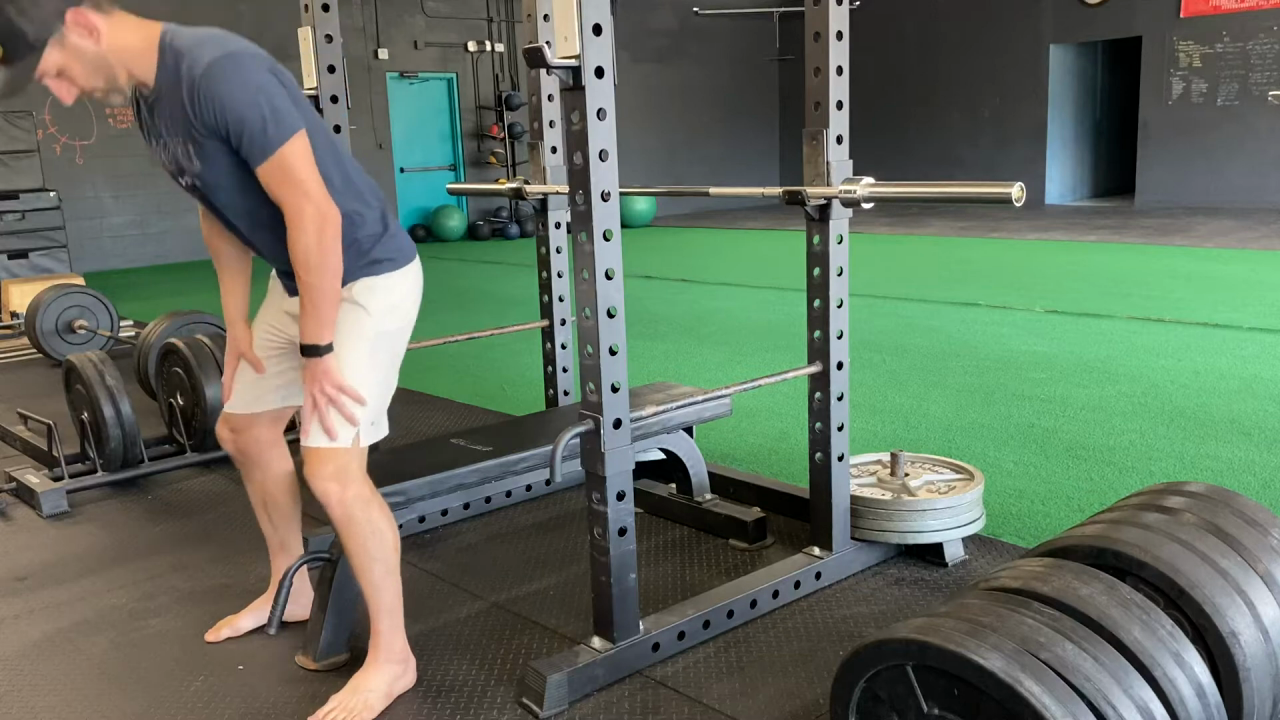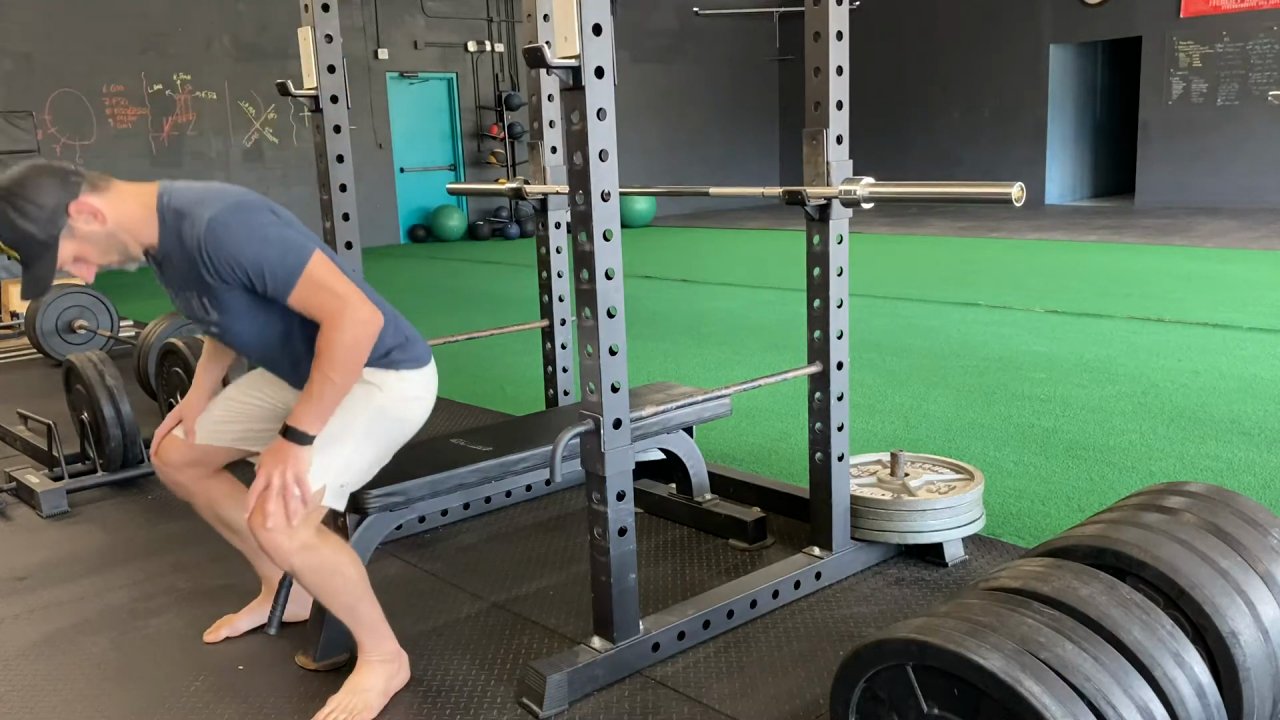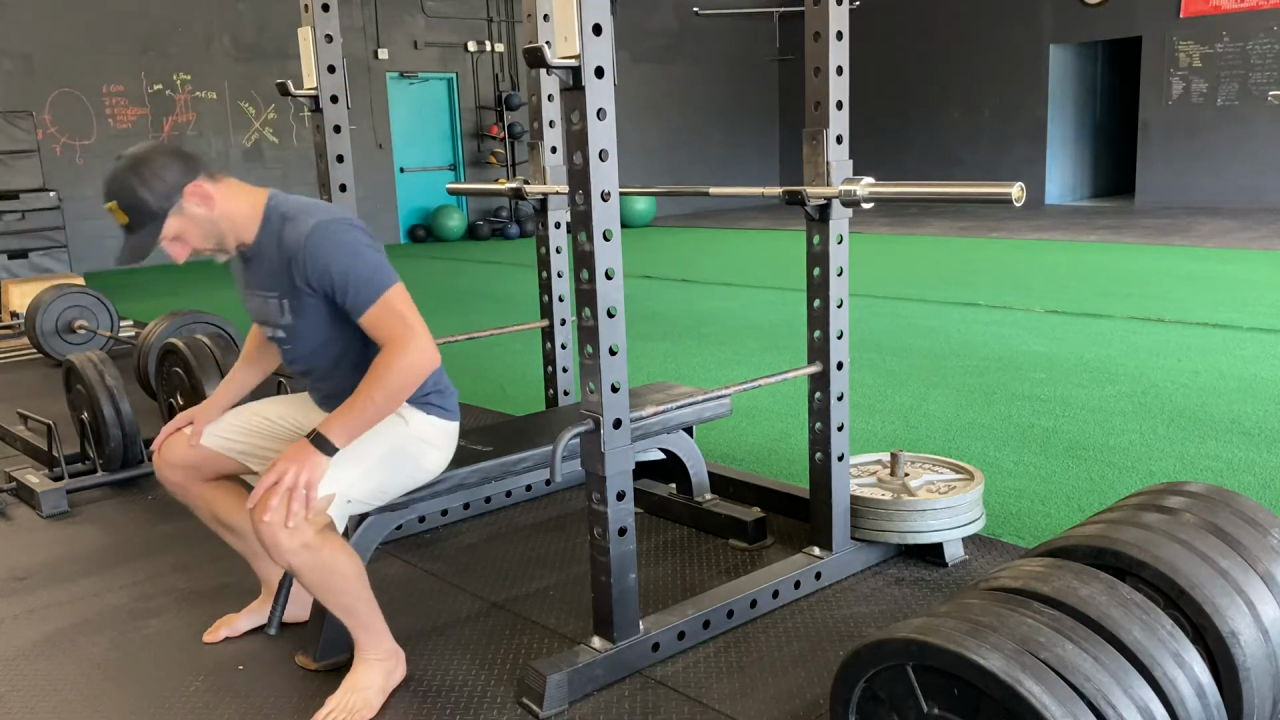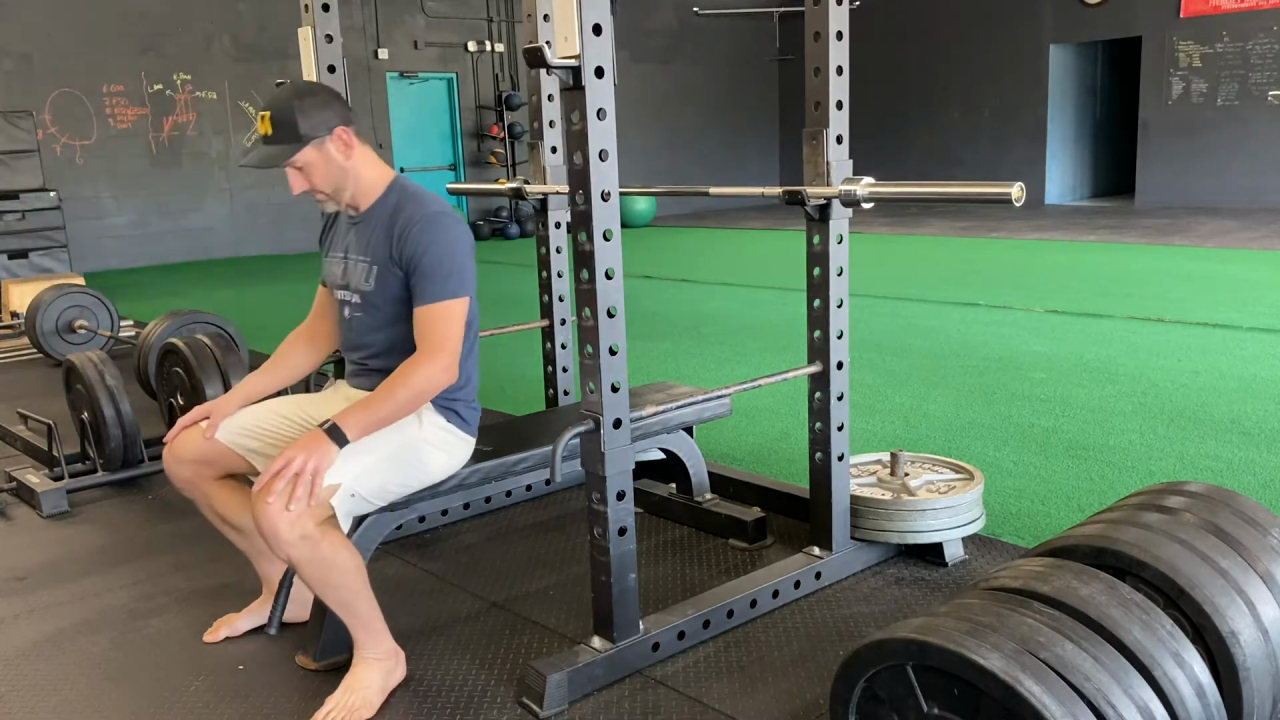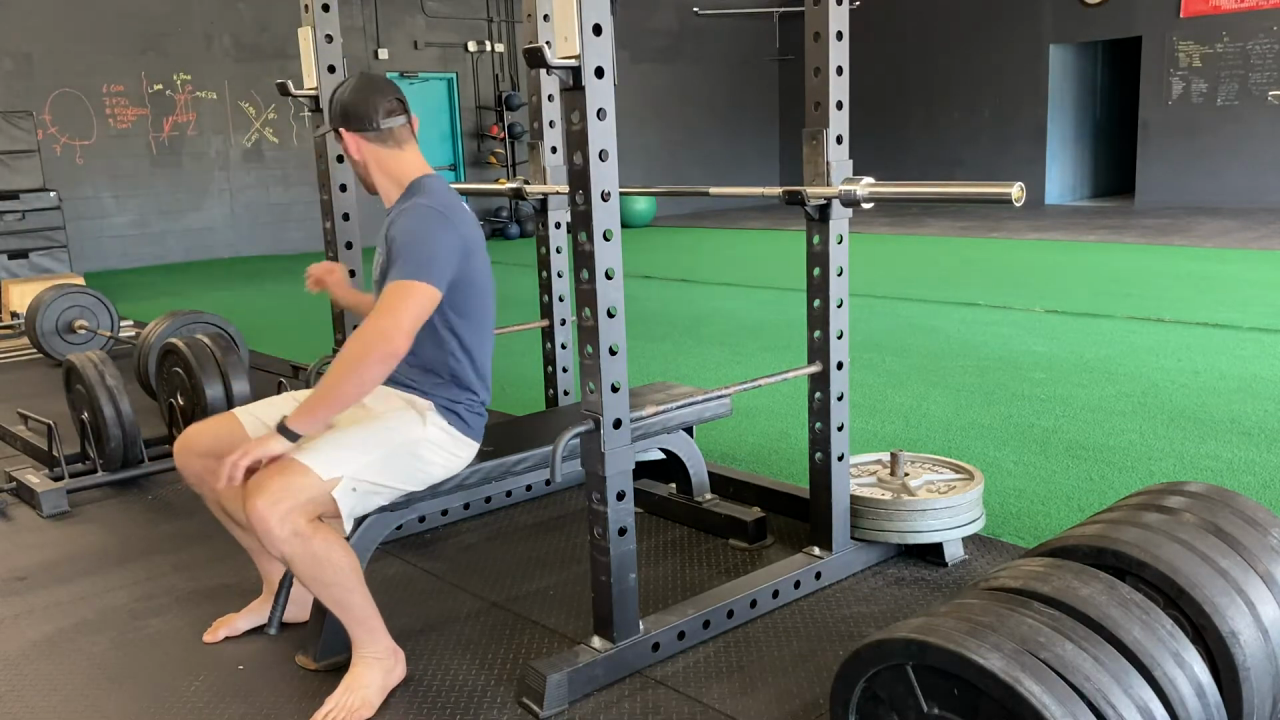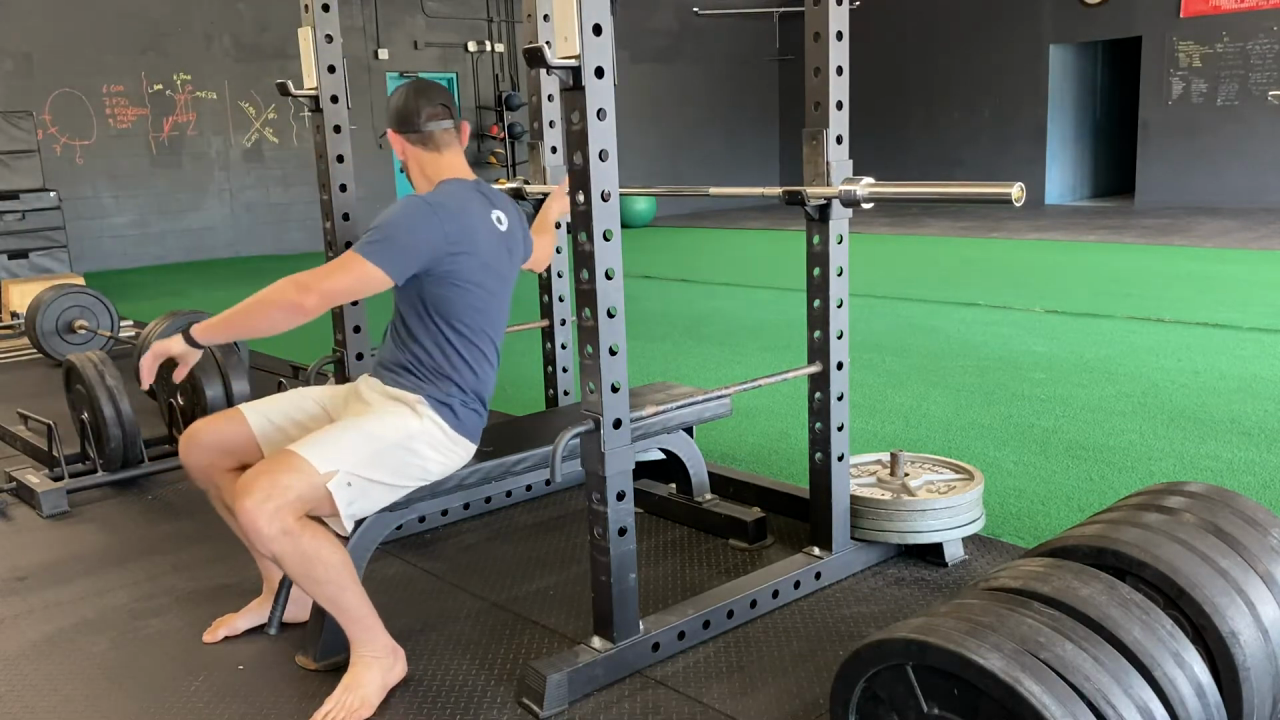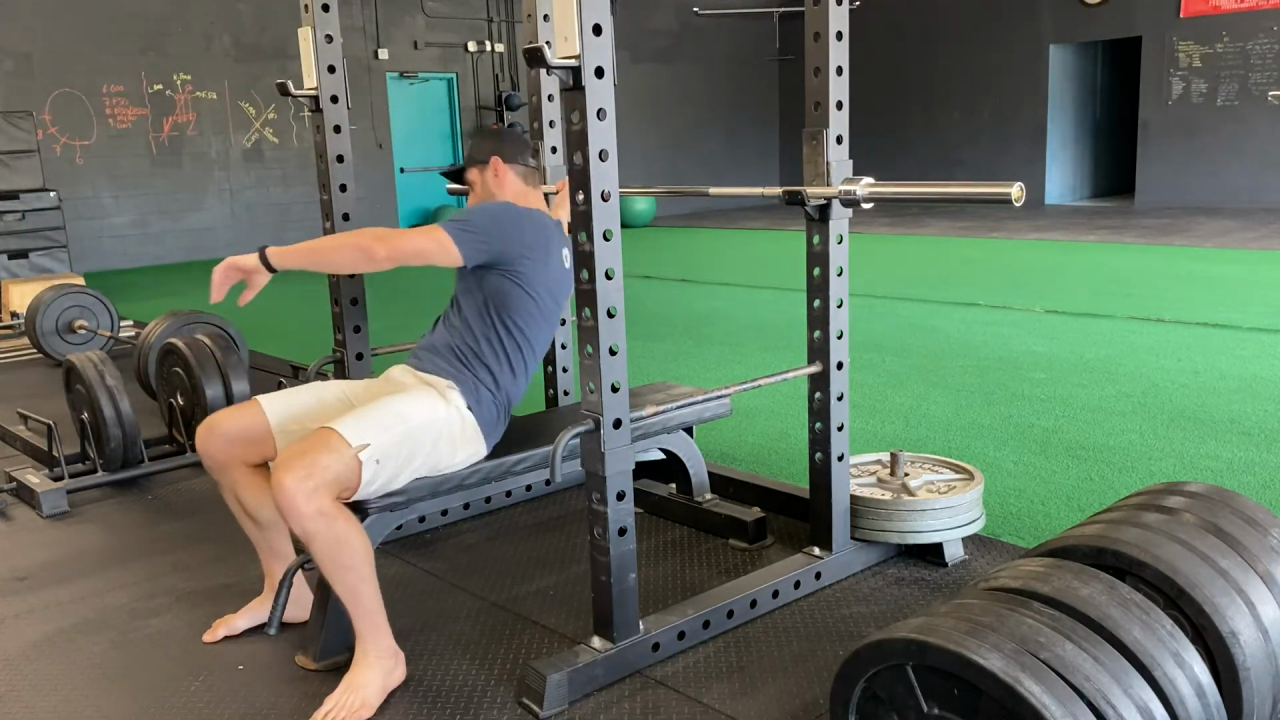
dt=0.5s
person 1, frame 1
left shoulder: (217, 71)
right shoulder: (147, 96)
left elbow: (314, 210)
left wrist: (317, 349)
right wrist: (238, 321)
left hip: (371, 276)
right hip: (299, 282)
left knee: (332, 467)
right knee: (244, 430)
left ankle: (392, 657)
right ankle: (291, 588)
person 1, frame 2
left shoulder: (217, 223)
right shoulder: (157, 230)
left elbow: (356, 316)
left wrist: (297, 438)
right wrist: (201, 393)
left hip: (385, 373)
right hip: (306, 369)
left knee: (277, 519)
right knee: (176, 455)
left ankle: (383, 656)
right ankle: (282, 592)
person 1, frame 3
left shoulder: (318, 238)
right shoulder: (240, 244)
left elbow: (414, 354)
left wrist: (321, 445)
right wrist: (217, 403)
left hip: (409, 418)
right hip: (331, 405)
left knee: (279, 514)
right knee: (176, 457)
left ankle: (379, 655)
right ankle: (282, 589)
person 1, frame 4
left shoulder: (429, 225)
right shoulder: (339, 221)
left elbow: (438, 365)
right elbow: (321, 330)
left wrist: (333, 436)
right wrist: (234, 400)
left hip: (428, 418)
right hip: (354, 396)
left knee: (282, 507)
right knee: (186, 455)
left ankle: (379, 653)
right ankle: (284, 588)
person 1, frame 5
left shoulder: (426, 217)
right shoulder: (423, 207)
left elbow: (386, 343)
left wrist: (288, 430)
right wrist: (348, 294)
left hip: (432, 419)
right hip: (378, 396)
left knee: (272, 504)
right knee: (195, 450)
left ankle: (377, 652)
right ankle: (285, 588)
person 1, frame 6
left shoulder: (428, 214)
right shoulder: (501, 209)
left elbow: (312, 293)
right elbow: (537, 255)
left wrist: (196, 337)
right wrist: (555, 204)
left hip: (429, 419)
right hip: (379, 392)
left knee: (261, 504)
right knee: (203, 446)
left ankle: (376, 651)
right ankle: (285, 588)
person 1, frame 7
left shoulder: (510, 222)
right shoulder: (549, 242)
left elbow: (383, 249)
left wrist: (269, 259)
right wrist: (562, 209)
left hip: (450, 407)
right hip: (404, 383)
left knee: (298, 482)
right knee: (219, 437)
left ankle: (379, 653)
right ankle: (285, 588)
